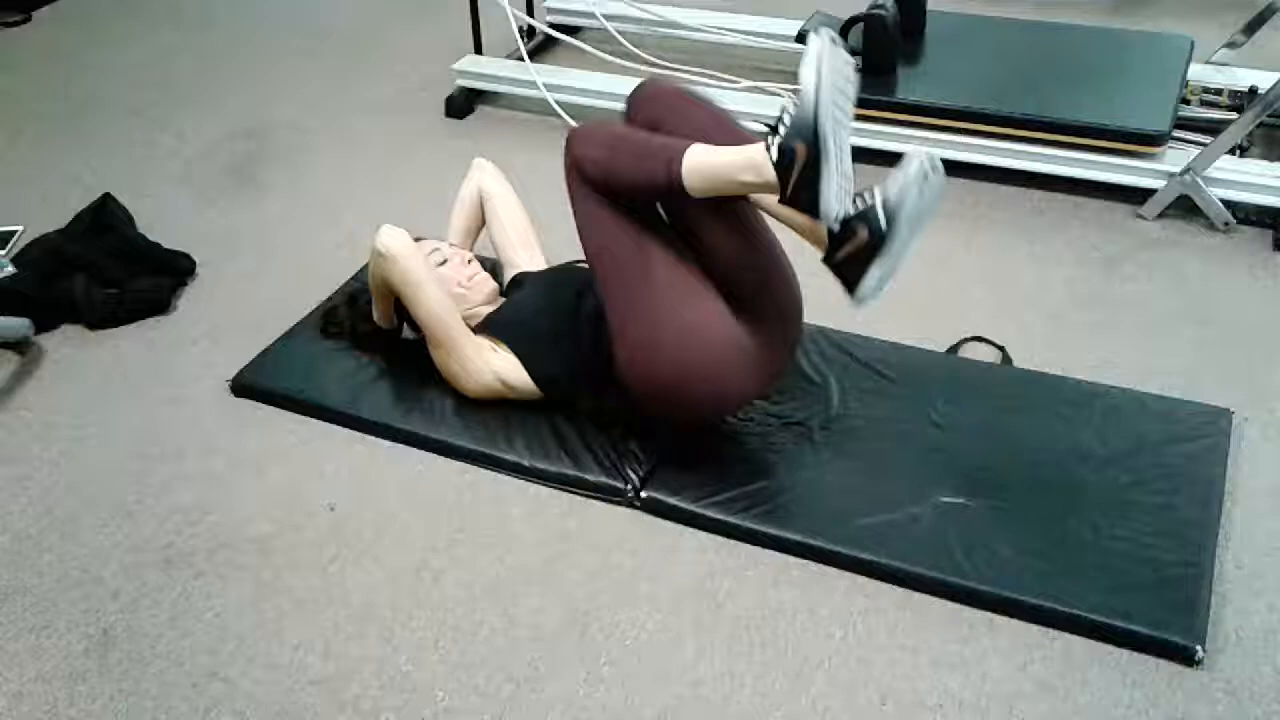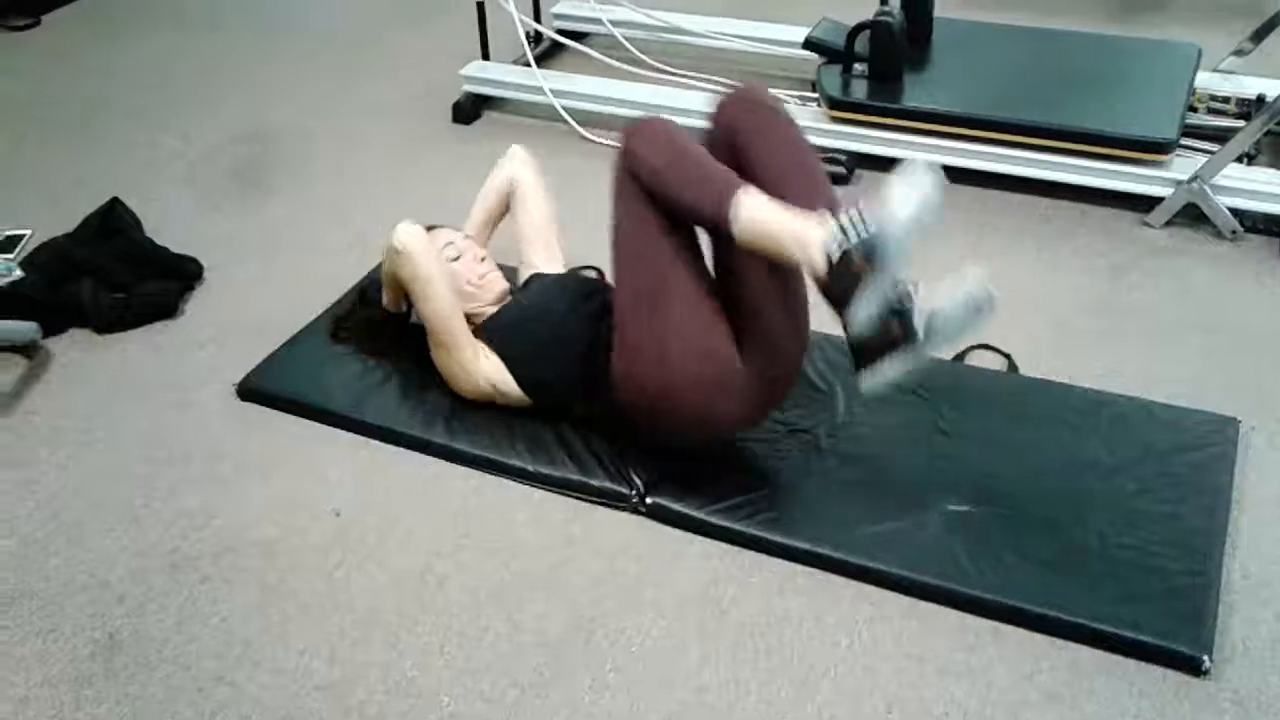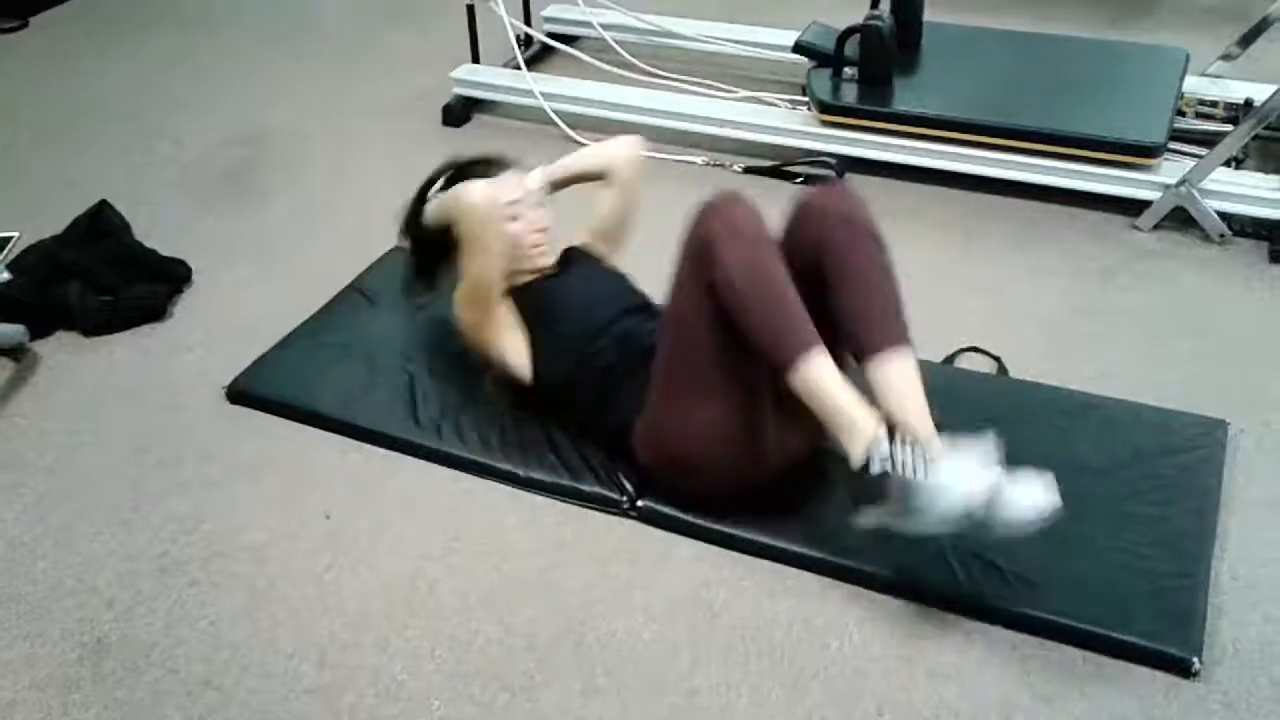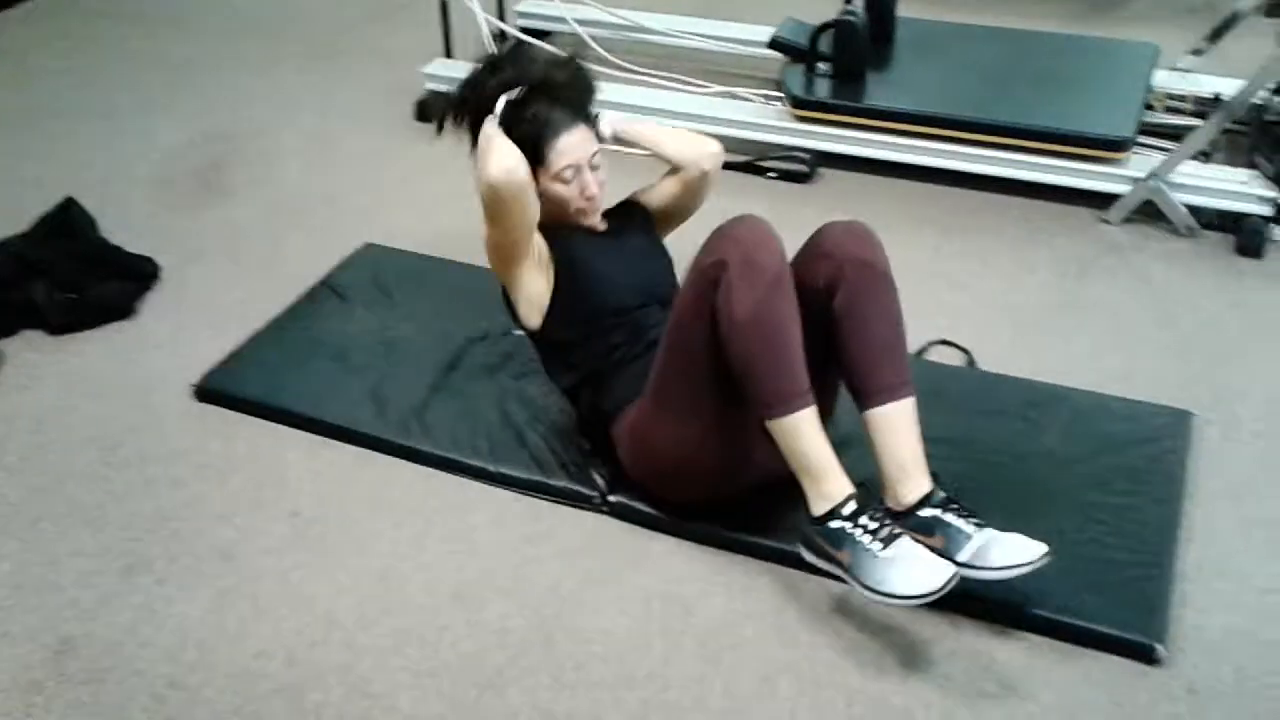
dt=0.2s
person 1, frame 1
left shoulder: (524, 287)
right shoulder: (477, 364)
left elbow: (483, 174)
right elbow: (390, 246)
left wrist: (446, 243)
right wrist: (382, 301)
left hip: (756, 326)
right hip: (692, 361)
left knee: (649, 104)
right knee: (590, 146)
left ankle: (848, 233)
right ankle: (791, 162)
person 1, frame 2
left shoulder: (540, 286)
right shoulder: (478, 367)
left elbow: (515, 174)
right elbow: (409, 250)
left wrist: (465, 242)
right wrist: (400, 286)
left hip: (757, 349)
right hip: (684, 389)
left knee: (744, 107)
right knee: (647, 144)
left ankle: (878, 330)
right ankle: (839, 256)
person 1, frame 3
left shoulder: (582, 260)
right shoulder: (493, 320)
left elbow: (625, 155)
right elbow: (479, 204)
left wrist: (536, 184)
right wrist: (451, 203)
left hip: (767, 409)
right hip: (696, 446)
left knee: (830, 207)
right knee: (725, 216)
left ankle: (923, 452)
right ankle: (876, 458)
person 1, frame 4
left shoulder: (635, 218)
right shoulder: (529, 255)
left elbow: (705, 159)
right elbow: (502, 179)
left wrist: (611, 126)
right wrist: (494, 128)
left hip: (762, 419)
right hip: (677, 447)
left knee: (845, 246)
right knee: (746, 241)
left ankle: (915, 501)
right ankle: (834, 513)
